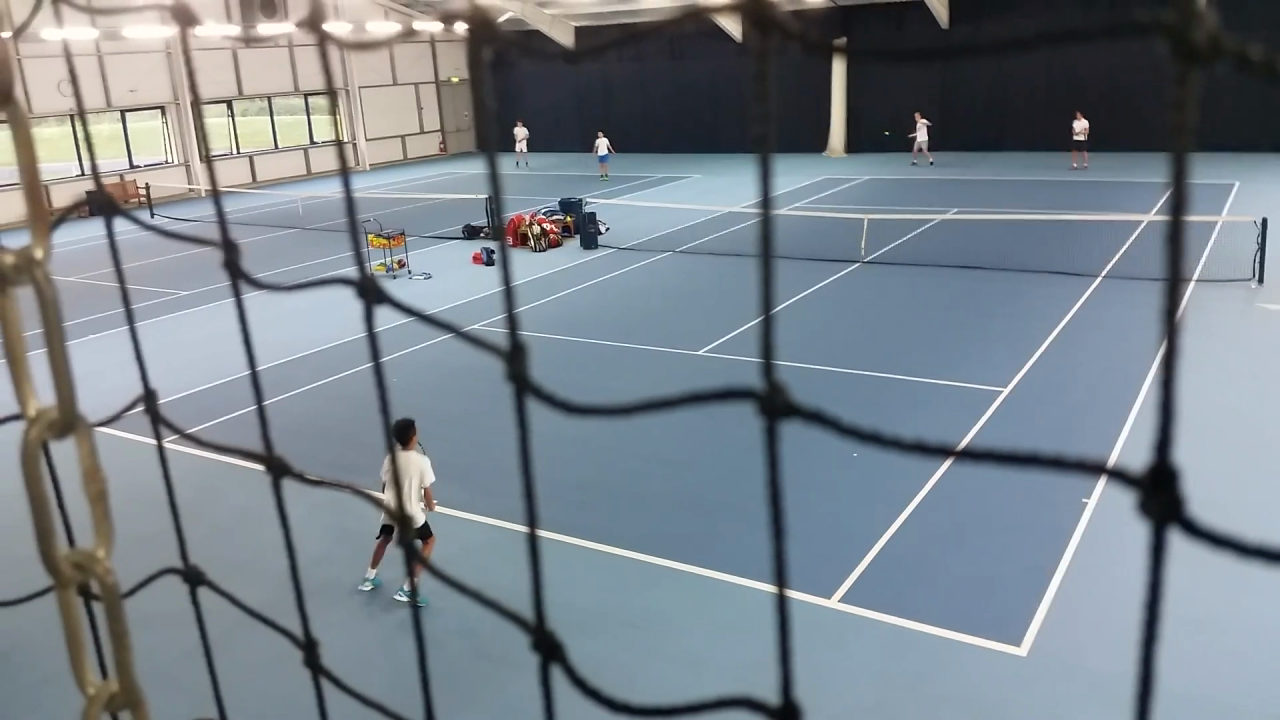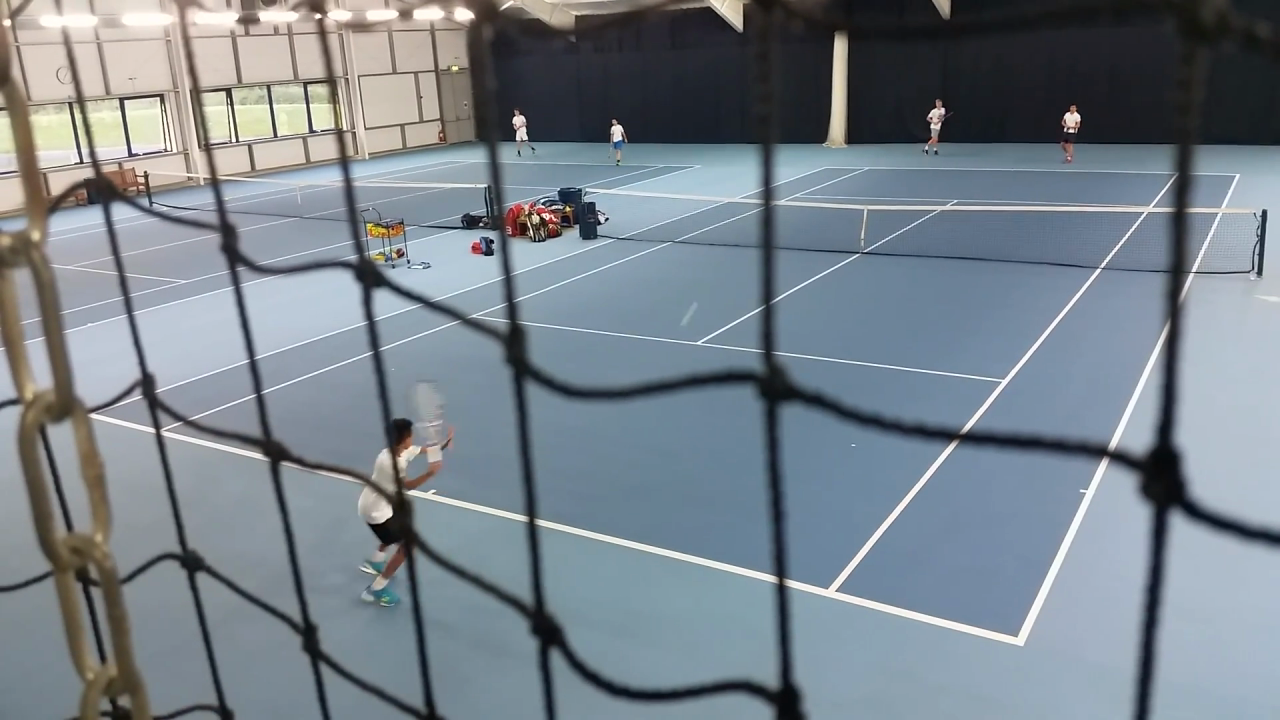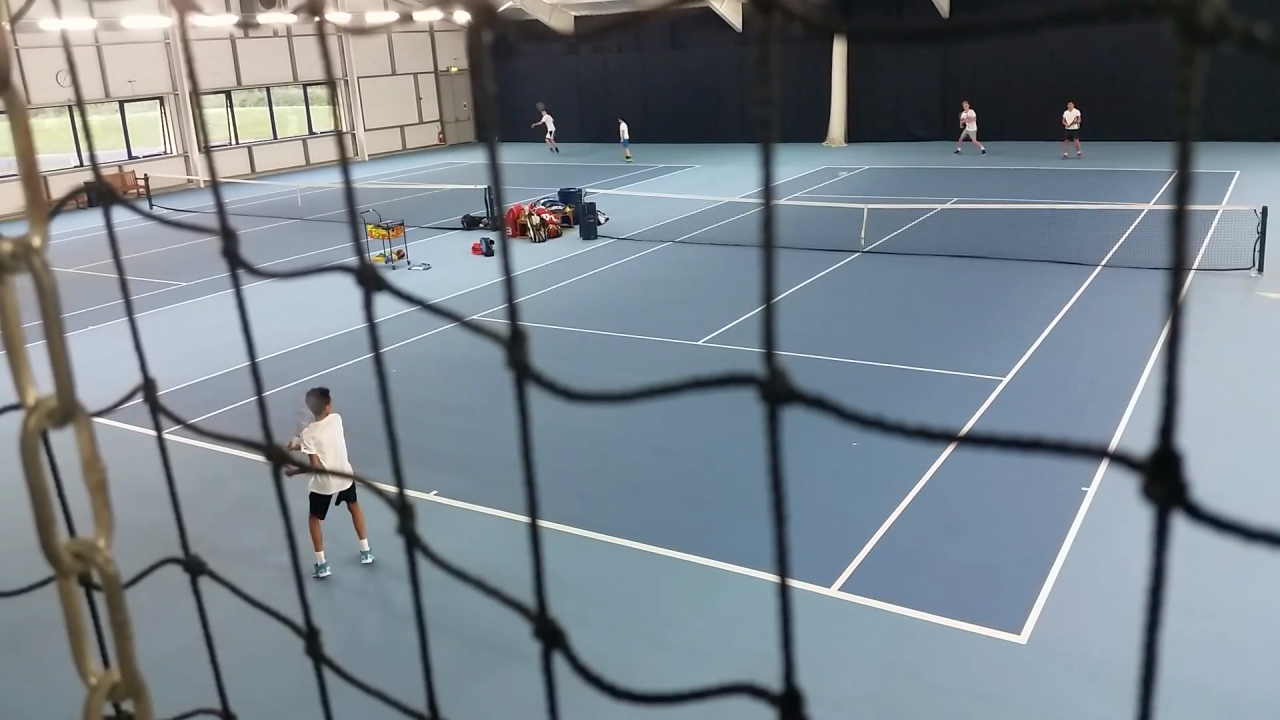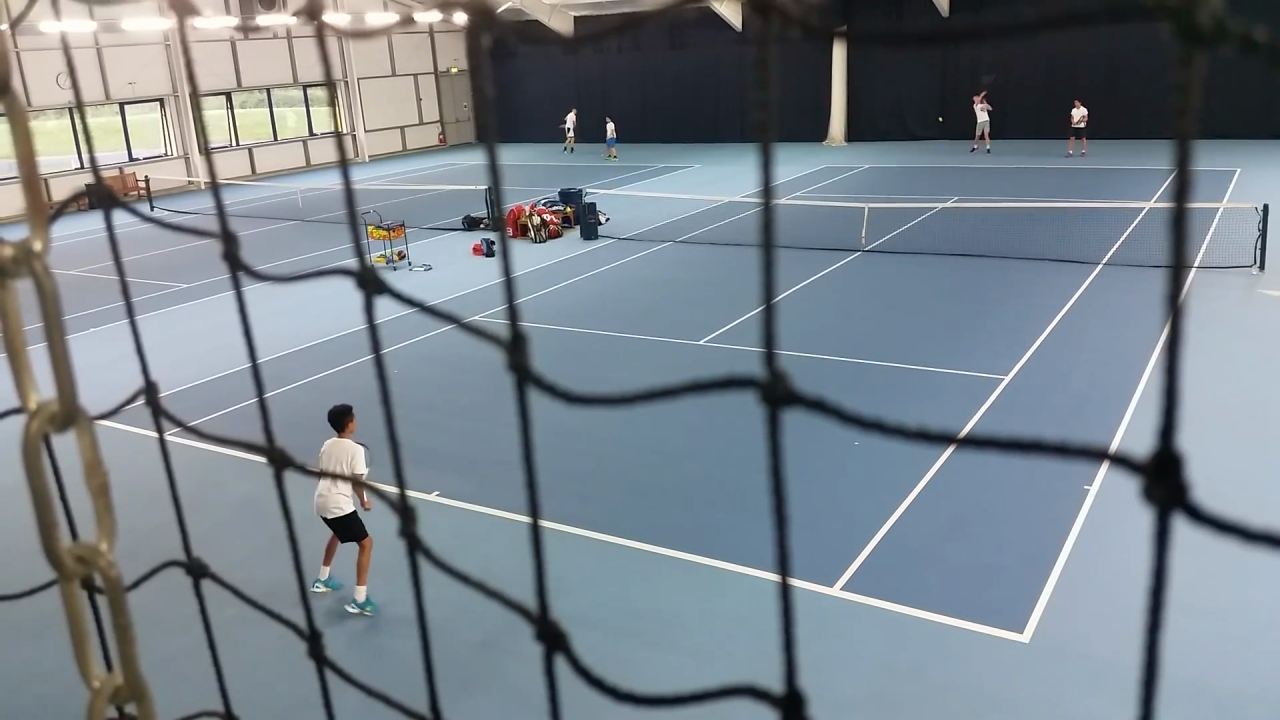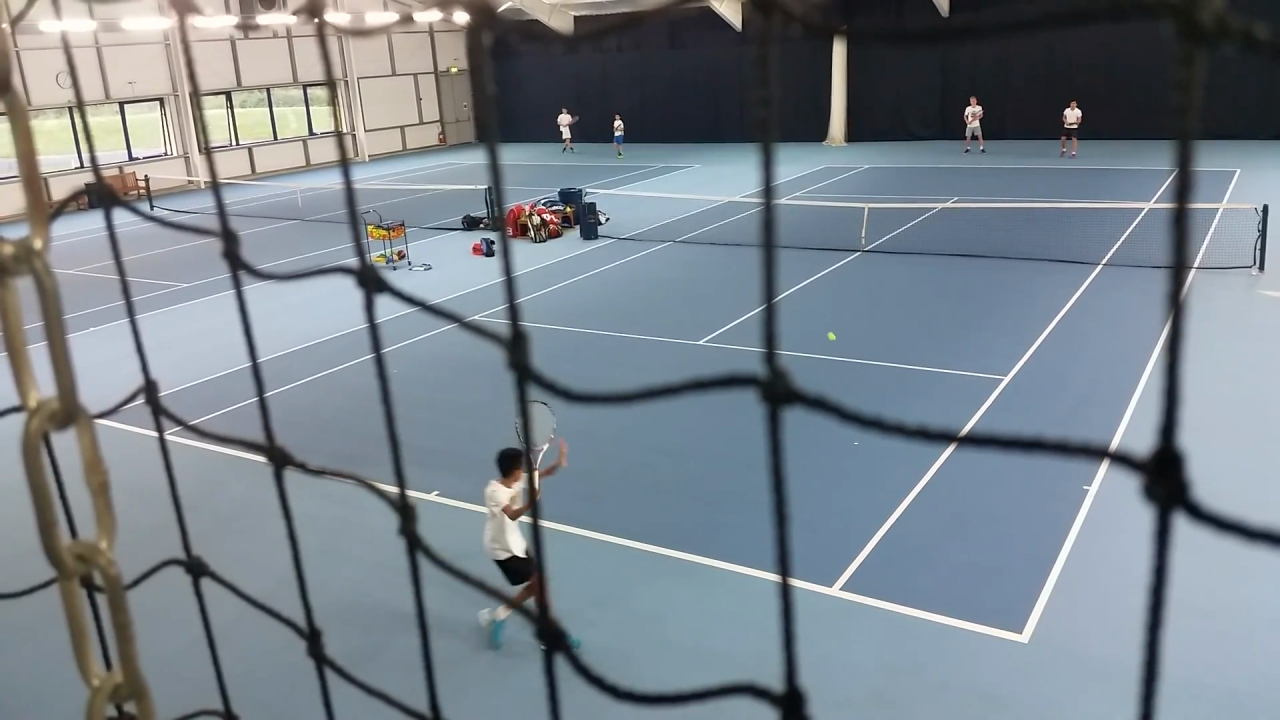
dt=1s
person 1, frame 1
left shoulder: (390, 459)
right shoulder: (422, 462)
left elbow: (385, 487)
right elbow: (427, 493)
right wrist: (430, 504)
left hip: (390, 512)
right hip: (411, 515)
left knee: (384, 540)
right knee: (429, 542)
left ankle: (369, 579)
right ankle: (408, 589)
person 1, frame 2
left shoulder: (403, 451)
right shoulder: (389, 462)
left elbow: (427, 450)
right elbow: (407, 486)
left wrist: (443, 445)
right wrist: (429, 473)
left hip: (383, 504)
right hip: (375, 510)
left knee: (401, 528)
right knee: (406, 544)
left ankle: (375, 562)
right ankle: (377, 589)
person 1, frame 3
left shoulder: (308, 433)
right shoulder: (336, 419)
left elbow: (315, 466)
left wrist: (294, 471)
right wrist: (299, 445)
left hip: (323, 483)
right hip: (345, 476)
left knee: (314, 519)
right knee: (354, 506)
left ankle: (321, 564)
right ankle: (365, 551)
person 1, frame 4
left shoulder: (327, 445)
right shoulder: (355, 449)
right elbow: (357, 483)
right wrist: (364, 502)
left hip: (322, 501)
right hip: (340, 505)
left knee: (338, 534)
right knee: (365, 543)
left ankle: (323, 579)
right ankle: (359, 599)
person 1, frame 5
left shoulder: (516, 482)
right shoulder: (494, 491)
left elbow: (541, 475)
right elbow: (512, 515)
left wrist: (559, 463)
right wrist: (529, 504)
left hip: (515, 544)
right hip: (504, 550)
left knee: (536, 584)
right knee: (539, 582)
left ankle: (497, 616)
